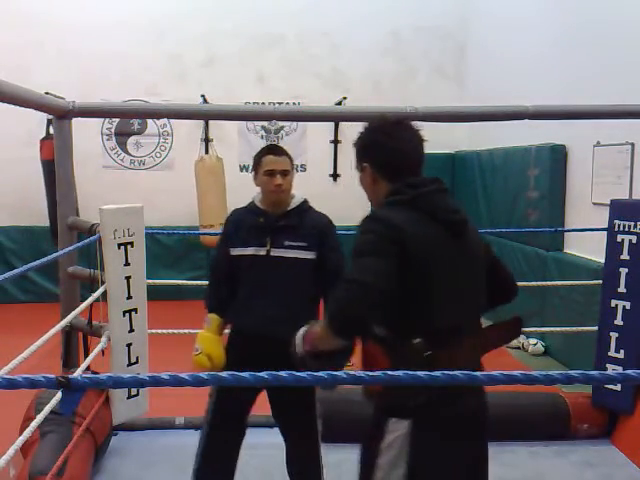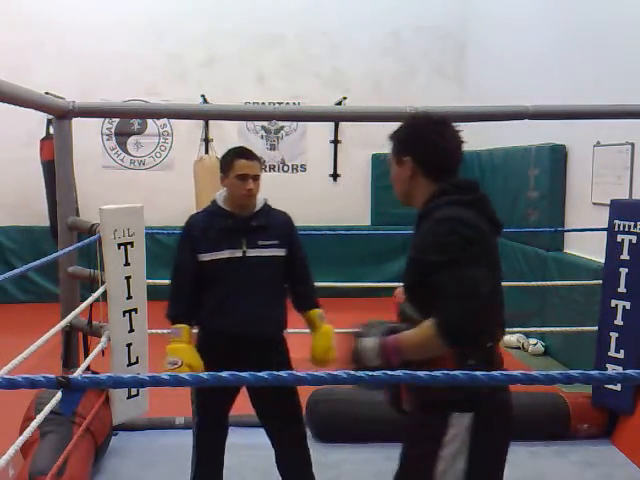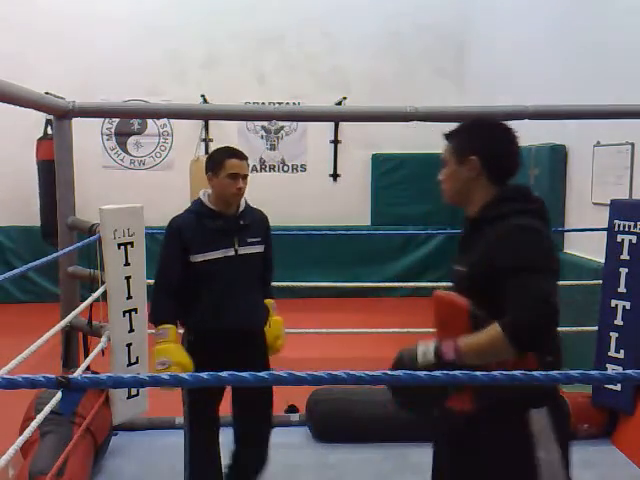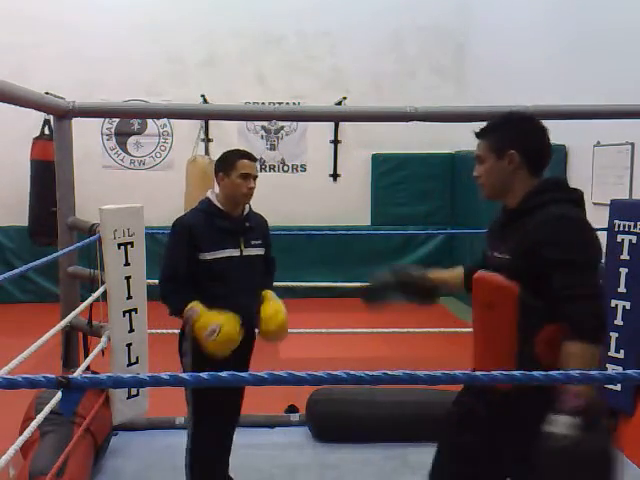
dt=0.3s
person 1, frame 1
left shoulder: (386, 227)
right shoulder: (460, 226)
left elbow: (349, 316)
right elbow: (504, 289)
left wrist: (306, 339)
left hip: (415, 414)
right hip: (467, 404)
person 1, frame 2
left shoulder: (447, 228)
right shoulder: (455, 219)
left elbow: (464, 321)
left wrist: (384, 348)
left hip: (458, 414)
right hip: (443, 405)
person 1, frame 3
left shoulder: (519, 235)
right shoulder: (480, 228)
left elbow: (530, 325)
left wrist: (440, 353)
left hip: (520, 418)
right hip: (469, 409)
person 1, frame 4
left shoulder: (560, 225)
right shoulder: (507, 220)
left elbow: (588, 323)
left wrist: (571, 413)
right wrist: (425, 278)
left hip: (548, 394)
right hip: (493, 384)
person 2, frame 1
left shoulder: (317, 225)
right shoulder: (238, 222)
left elbow: (336, 286)
right elbow: (221, 282)
left hip: (295, 348)
right hip: (243, 342)
left knee: (301, 432)
right knee: (222, 423)
person 2, frame 2
left shoulder: (280, 223)
right shoulder: (199, 226)
left elbow: (301, 280)
right elbow: (182, 288)
left wrist: (320, 327)
right wrist: (180, 341)
left hip: (268, 344)
right hip: (215, 344)
left knee: (287, 426)
right knee: (208, 427)
person 2, frame 3
left shoulder: (257, 221)
right shoulder: (183, 226)
right elbow: (165, 289)
left wrist: (273, 317)
right wrist: (167, 340)
left hip: (251, 338)
right hip: (203, 342)
left knee: (257, 420)
right knee: (201, 424)
person 2, frame 4
left shoulder: (258, 224)
right shoulder: (191, 224)
right elbow: (170, 284)
left wrist: (270, 301)
right wrist: (201, 318)
left hip: (242, 334)
right hip: (205, 338)
left knee: (228, 414)
right knee: (205, 419)
